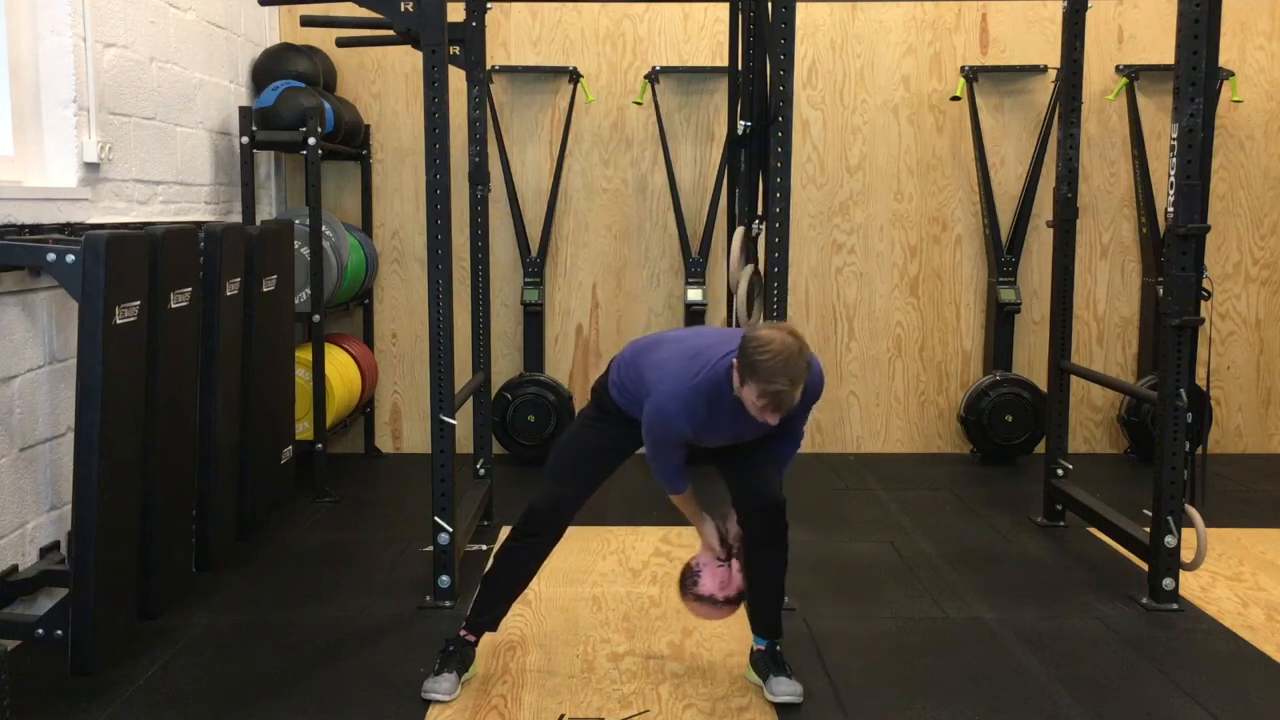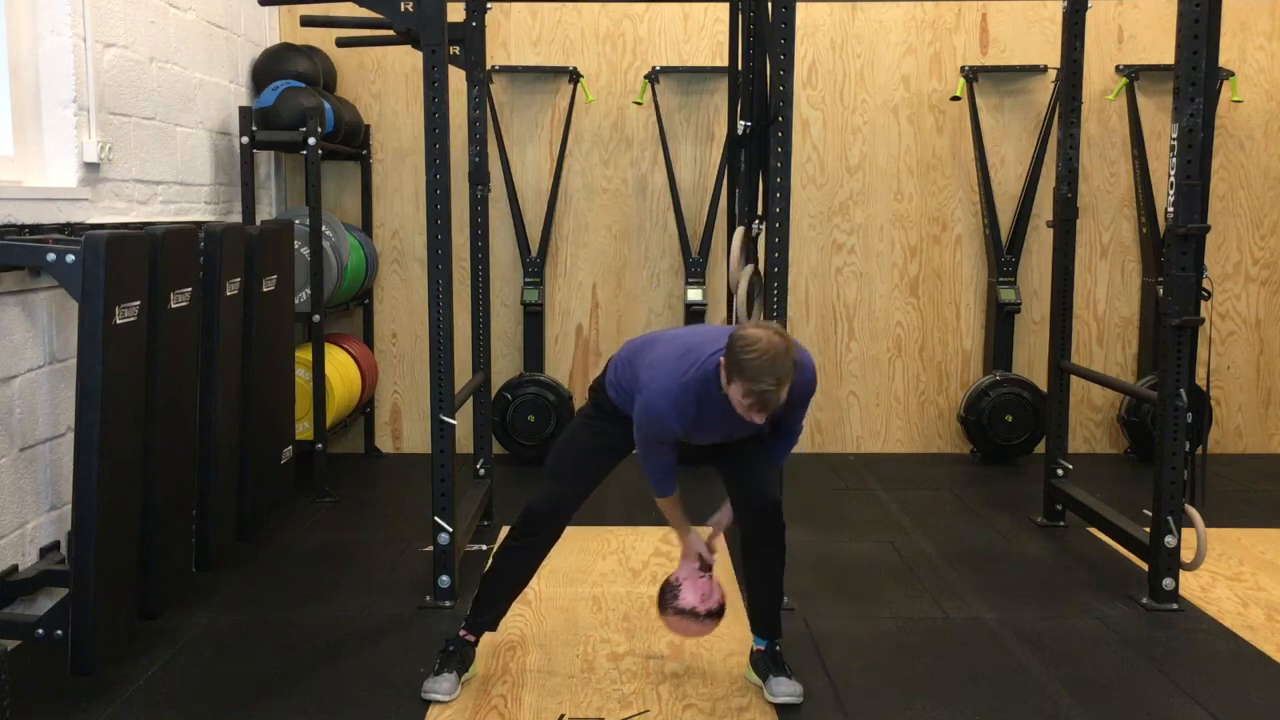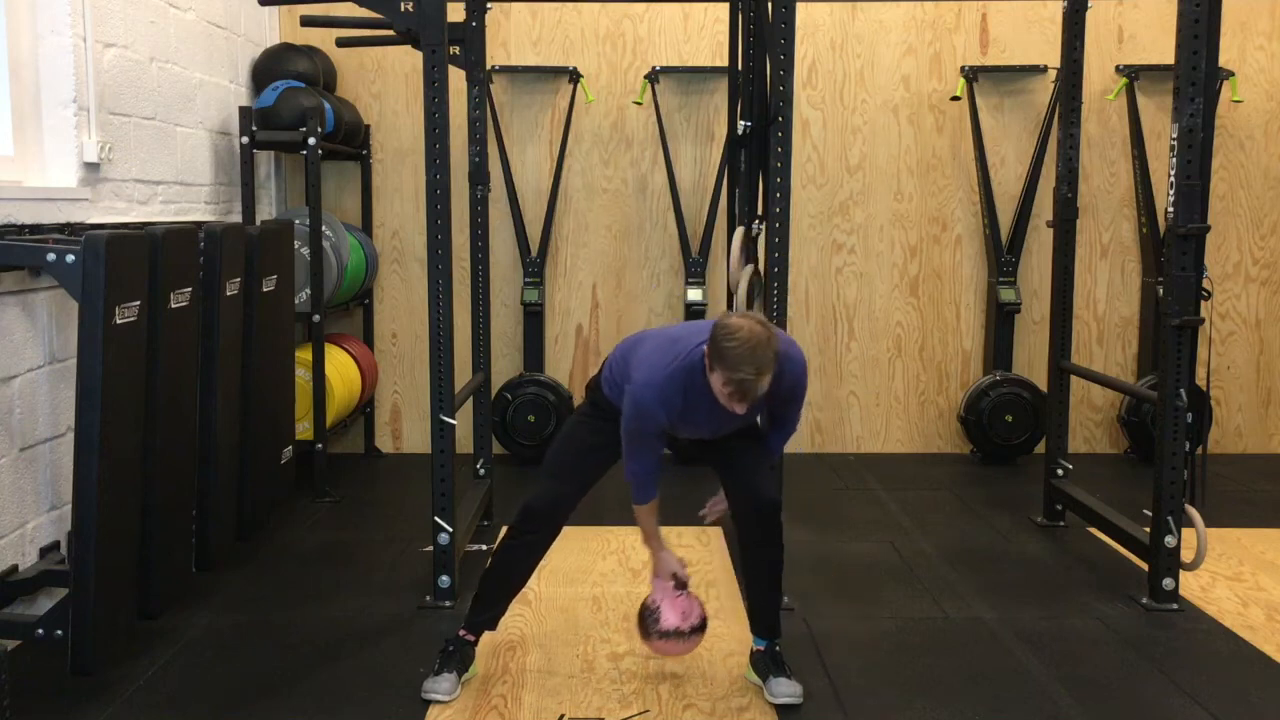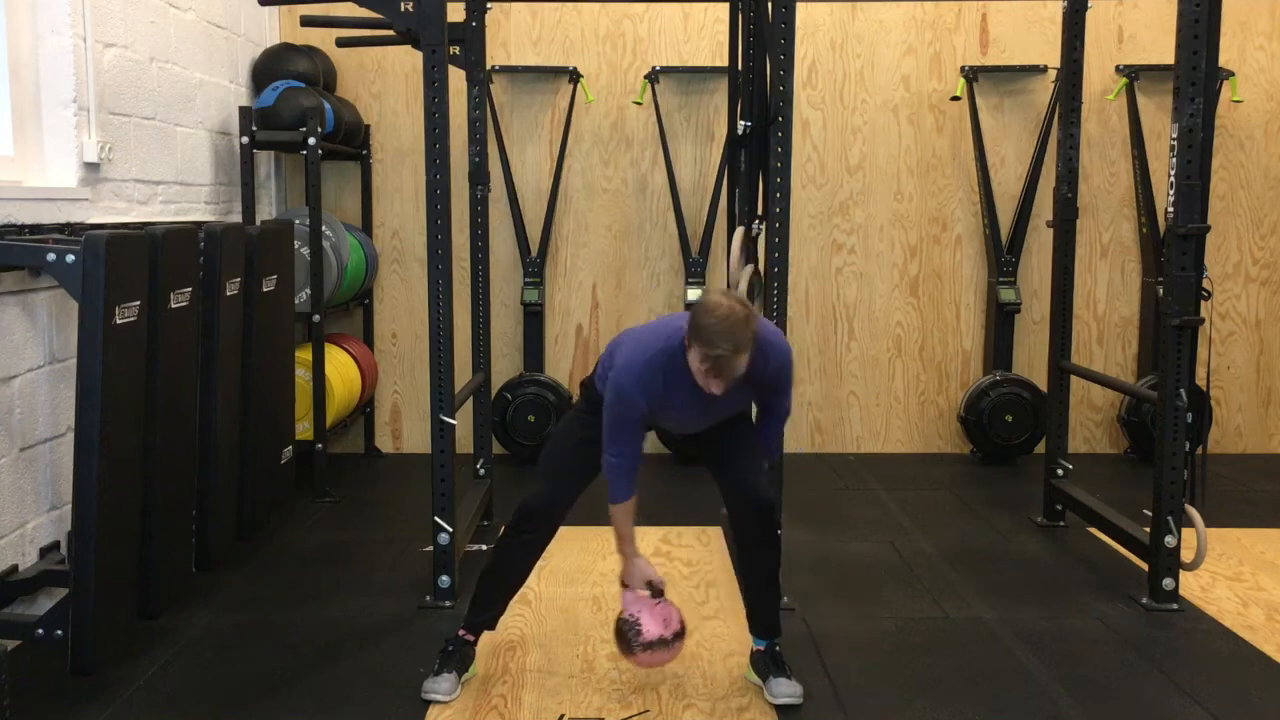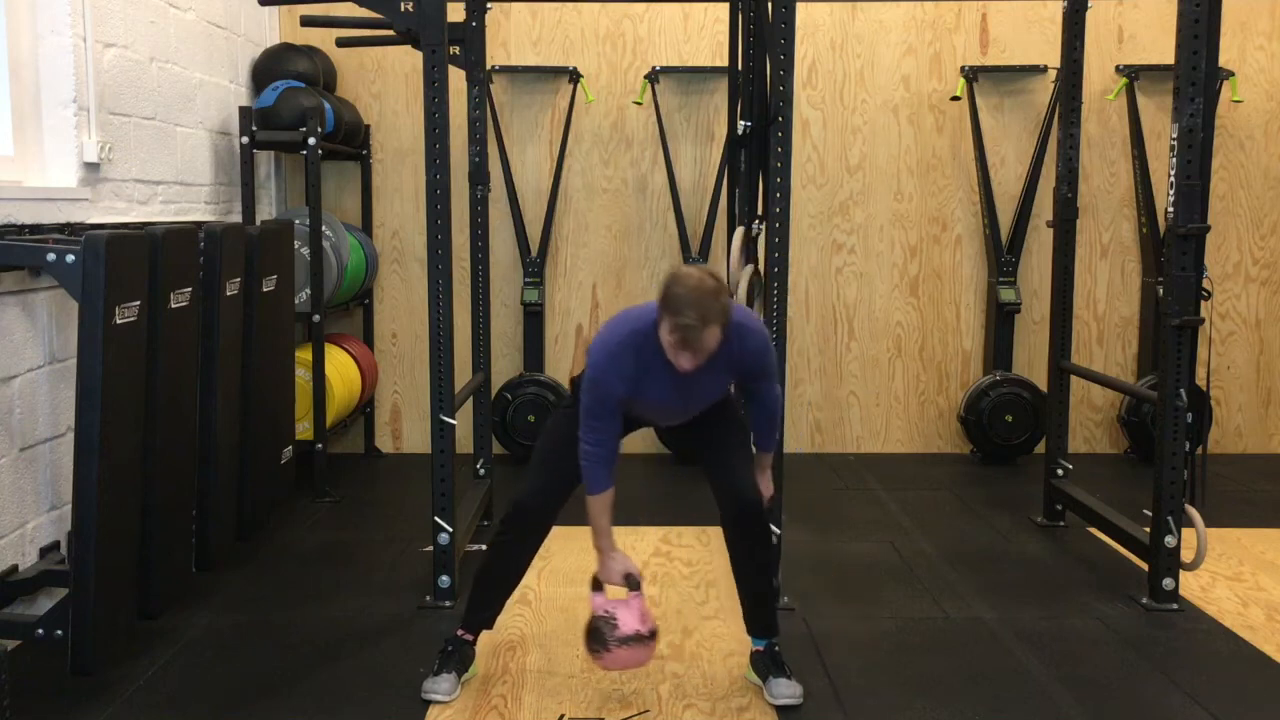
dt=0.1s
person 1, frame 1
left shoulder: (805, 378)
right shoulder: (679, 394)
left elbow: (788, 434)
right elbow: (667, 470)
left wrist: (753, 500)
right wrist: (699, 521)
right hip: (628, 401)
left knee: (767, 508)
right knee: (549, 511)
left ankle: (766, 649)
right ankle: (465, 641)
person 1, frame 2
left shoulder: (798, 372)
right shoulder: (668, 392)
left elbow: (786, 433)
right elbow: (658, 470)
left wrist: (745, 492)
right wrist: (684, 534)
right hip: (624, 401)
left knee: (764, 508)
right knee: (547, 510)
left ankle: (766, 650)
right ankle: (464, 641)
person 1, frame 3
left shoulder: (788, 365)
right shoulder: (657, 382)
left elbow: (781, 425)
right elbow: (641, 474)
left wrist: (738, 484)
right wrist: (658, 551)
right hip: (620, 400)
left knee: (761, 507)
right knee: (544, 509)
left ankle: (766, 650)
right ankle: (464, 642)
person 1, frame 4
left shoulder: (771, 351)
right shoulder: (637, 369)
left elbow: (774, 413)
right elbow: (620, 467)
left wrist: (759, 472)
right wrist: (630, 557)
right hip: (615, 399)
left knee: (756, 506)
right knee: (541, 507)
left ankle: (766, 649)
right ankle: (464, 641)
person 1, frame 5
left shoulder: (748, 335)
right shoulder: (615, 348)
left elbow: (765, 400)
right elbow: (595, 454)
left wrist: (762, 468)
right wrist: (607, 552)
right hip: (610, 397)
left knee: (745, 504)
right knee: (533, 505)
left ankle: (765, 649)
right ankle: (463, 641)
